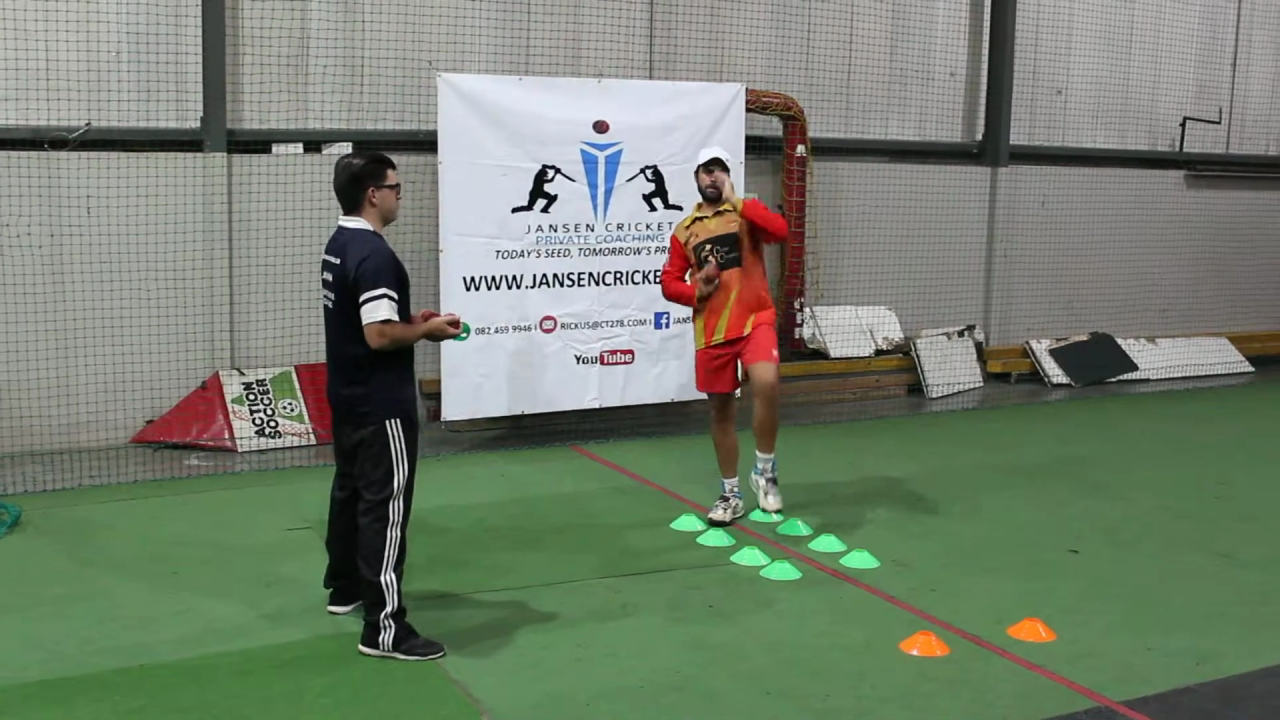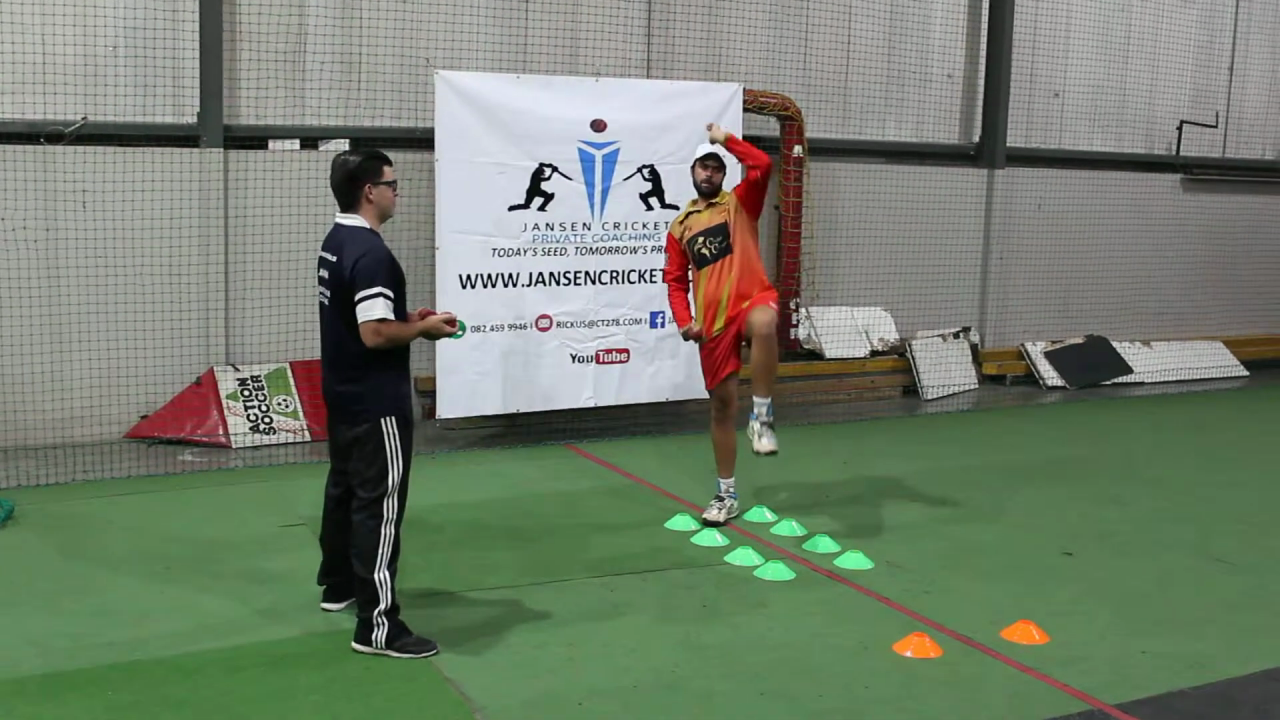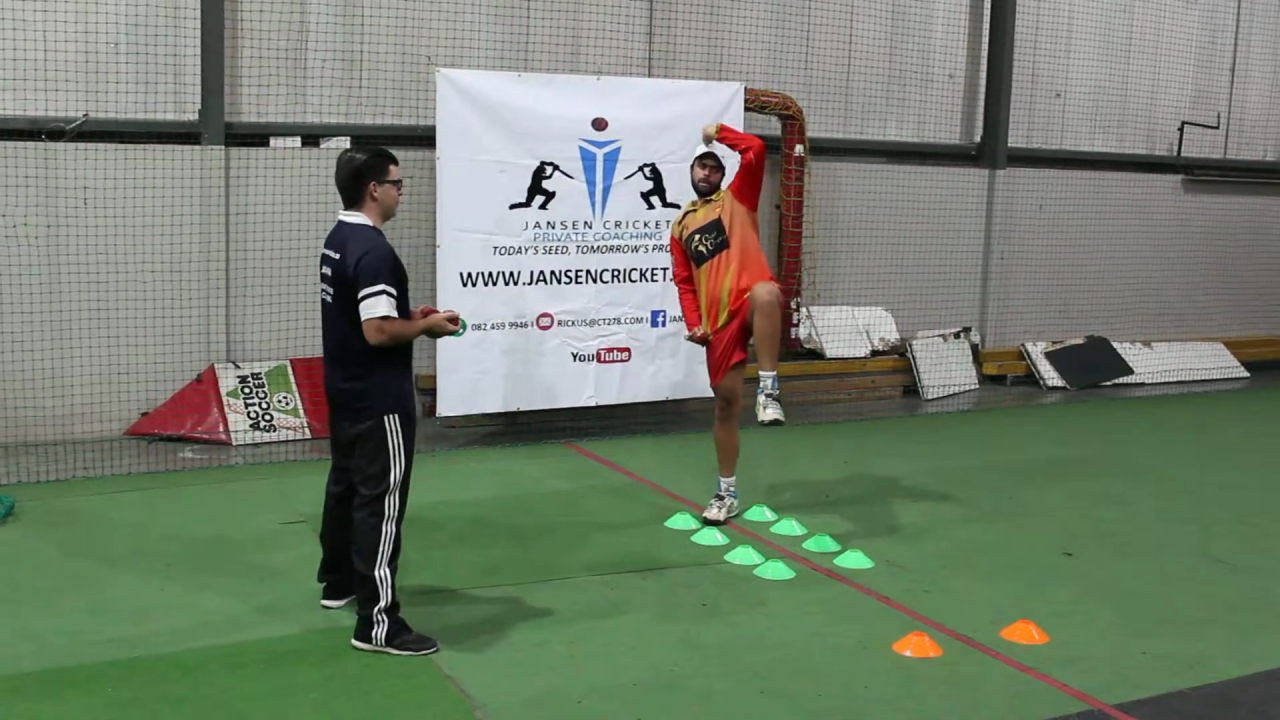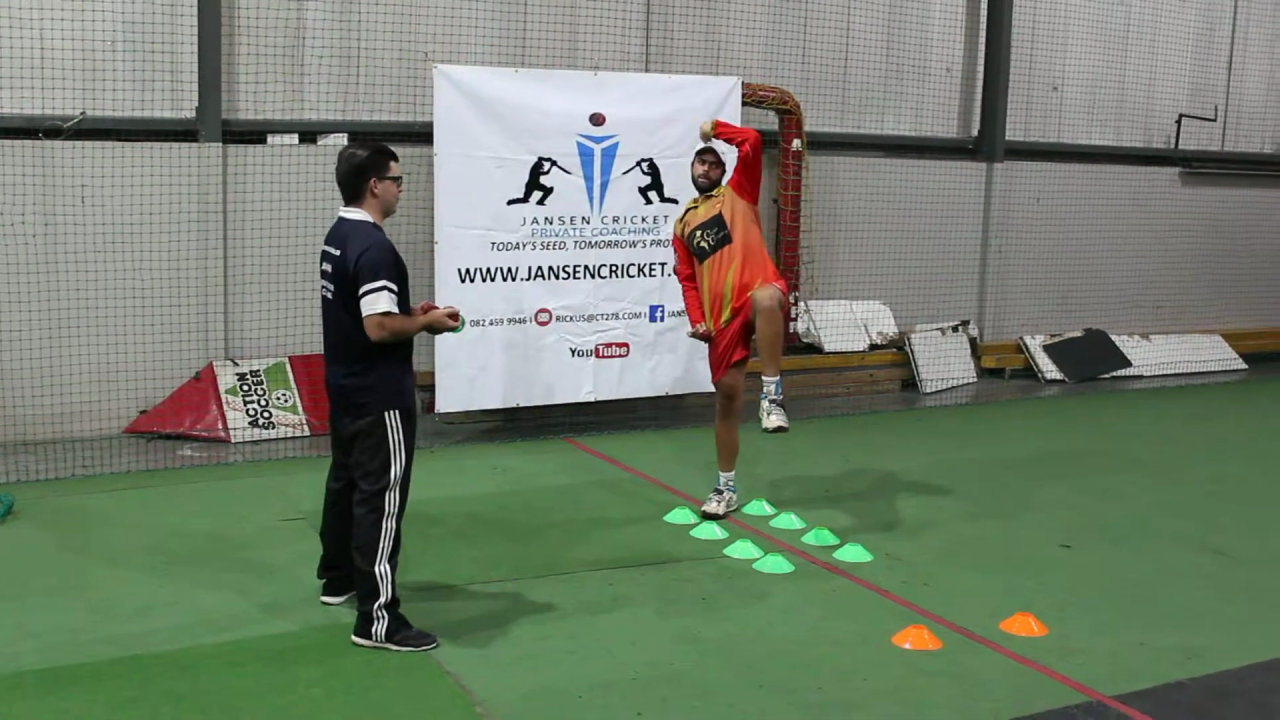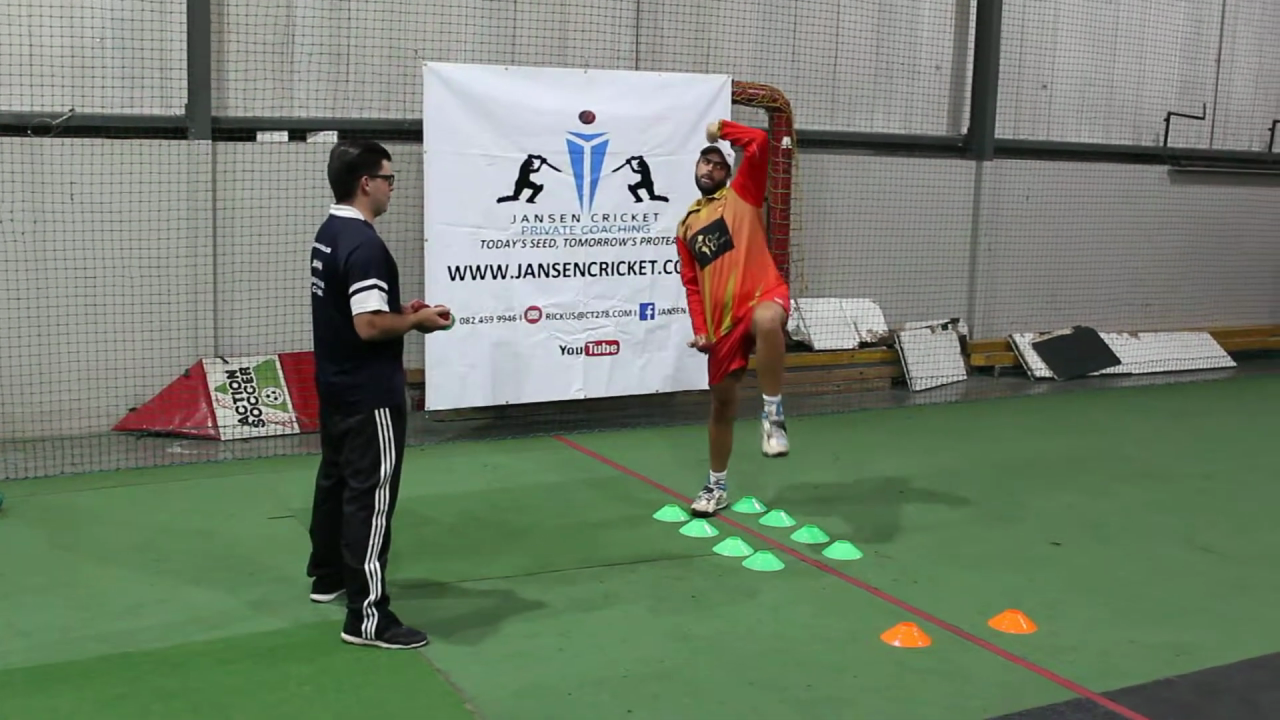
dt=0.4s
person 1, frame 1
left shoulder: (339, 244)
right shoulder: (374, 255)
right elbow: (379, 335)
left wrist: (410, 319)
right wrist: (427, 329)
left hip: (349, 396)
right hip: (380, 405)
left knee: (351, 491)
right knee: (385, 508)
left ankle: (345, 587)
right ankle: (384, 627)
person 1, frame 2
left shoulder: (335, 241)
right shoulder: (370, 253)
right elbow: (375, 334)
left wrist: (405, 316)
right wrist: (424, 328)
left hip: (343, 394)
right hip: (375, 403)
left knee: (345, 488)
right knee: (379, 505)
left ankle: (338, 584)
right ankle: (377, 625)
person 1, frame 3
left shoulder: (338, 239)
right shoulder: (374, 251)
right elbow: (379, 332)
left wrist: (409, 315)
right wrist: (427, 326)
left hip: (346, 390)
right hip: (379, 400)
left knee: (347, 485)
right knee: (381, 503)
left ankle: (338, 581)
right ankle: (377, 622)
person 1, frame 4
left shoulder: (338, 236)
right shoulder: (374, 247)
right elbow: (379, 328)
left wrist: (408, 310)
right wrist: (427, 322)
left hip: (346, 387)
right hip: (379, 397)
left knee: (347, 481)
right knee: (381, 499)
left ankle: (338, 577)
right ankle: (377, 618)
person 1, frame 5
left shoulder: (329, 233)
right shoulder: (365, 245)
right elbow: (369, 325)
left wrist: (400, 309)
right wrist: (417, 320)
left hip: (336, 384)
right hip: (369, 394)
left knee: (336, 479)
right knee: (370, 497)
left ankle: (328, 575)
right ankle: (367, 615)
person 2, frame 1
left shoulder: (745, 210)
right shoulder: (684, 230)
left elbow: (779, 230)
right elbow: (669, 282)
left wrist: (737, 204)
right wrist: (694, 292)
left hip: (755, 320)
right hip: (712, 330)
left knee: (767, 382)
right knee: (721, 409)
left ankle: (765, 469)
right ankle: (730, 494)
person 2, frame 2
left shoulder: (741, 203)
right shoulder: (679, 226)
left elbow: (762, 165)
right elbow: (675, 281)
left wrist: (725, 140)
right wrist: (684, 322)
left hip: (752, 305)
right hip: (713, 321)
left knee: (765, 323)
right knee: (721, 404)
left ankle: (761, 414)
right ankle: (726, 494)
person 2, frame 3
left shoulder: (738, 198)
right shoulder: (681, 227)
left elbow: (756, 149)
right elbow: (685, 282)
left wrist: (717, 131)
right wrist: (694, 323)
left hip: (755, 303)
right hip: (719, 319)
left knee: (764, 293)
right knee: (725, 401)
left ankle: (768, 390)
right ankle: (727, 492)
person 2, frame 4
left shoulder: (739, 192)
right shoulder: (684, 224)
left elbow: (752, 141)
right elbow: (687, 279)
left wrist: (713, 128)
right wrist: (697, 320)
left hip: (761, 291)
right hip: (722, 316)
left knee: (765, 299)
right knee: (727, 397)
left ankle: (772, 395)
right ankle: (726, 487)
person 2, frame 5
left shoulder: (742, 194)
right shoulder: (687, 227)
left elbow: (759, 142)
right elbow: (693, 285)
left wrist: (721, 127)
right wrist: (700, 331)
left hip: (763, 295)
right hip: (722, 320)
left knee: (766, 326)
right knee: (721, 404)
left ankle: (772, 414)
right ankle: (716, 486)
